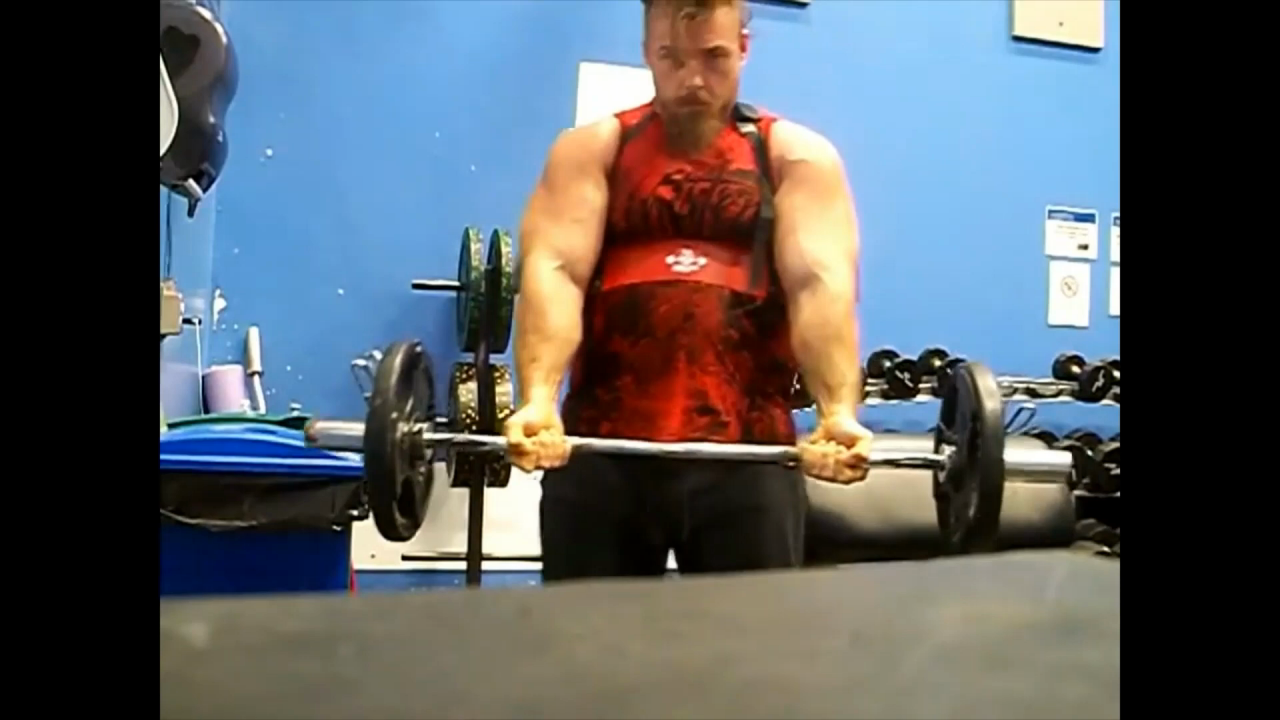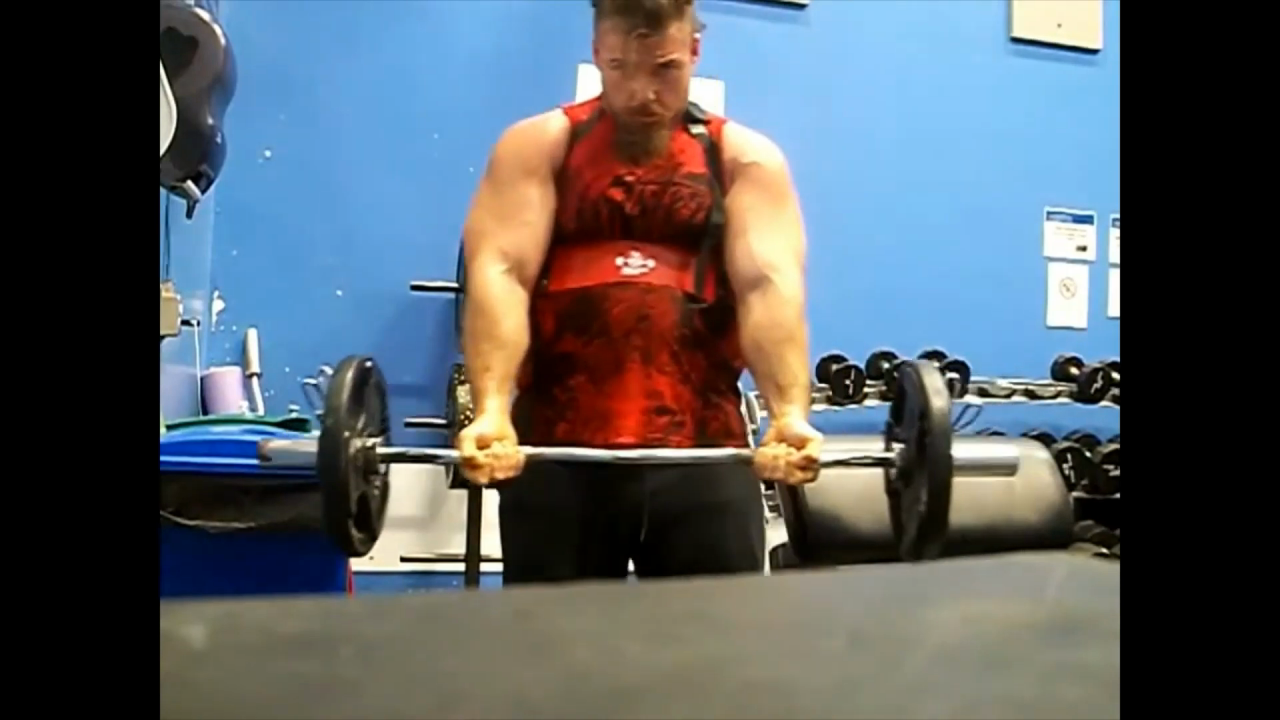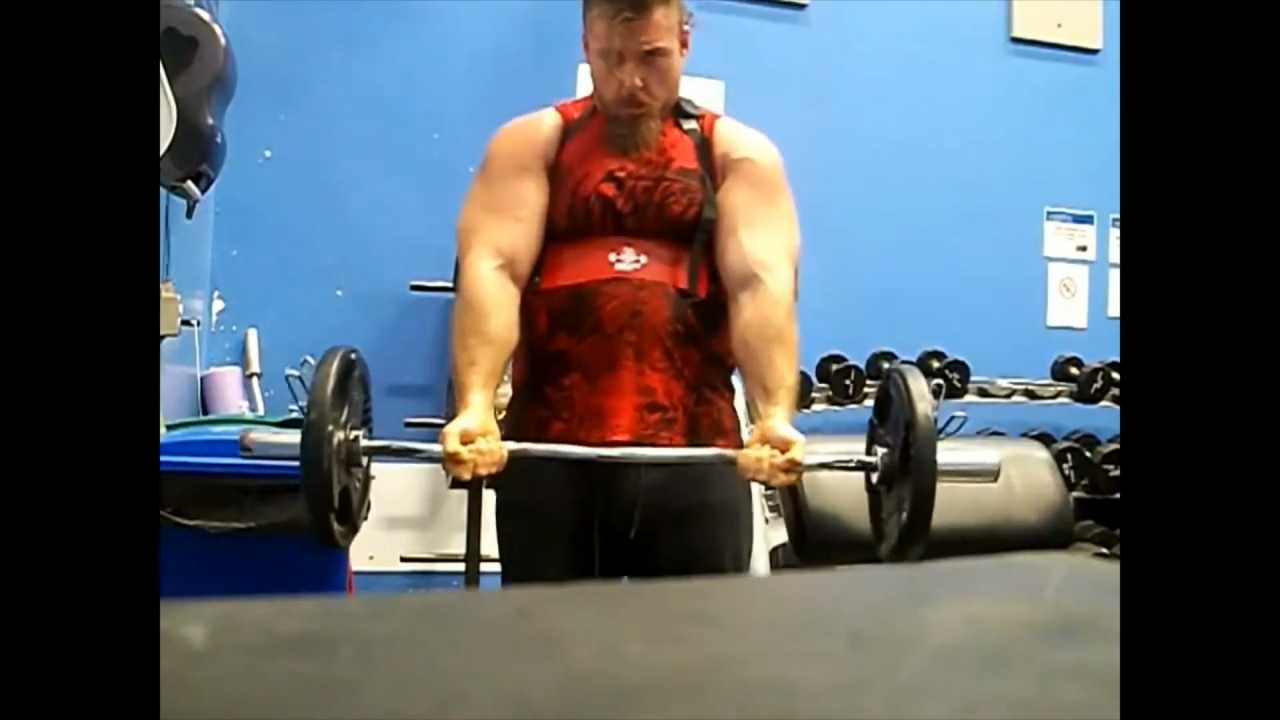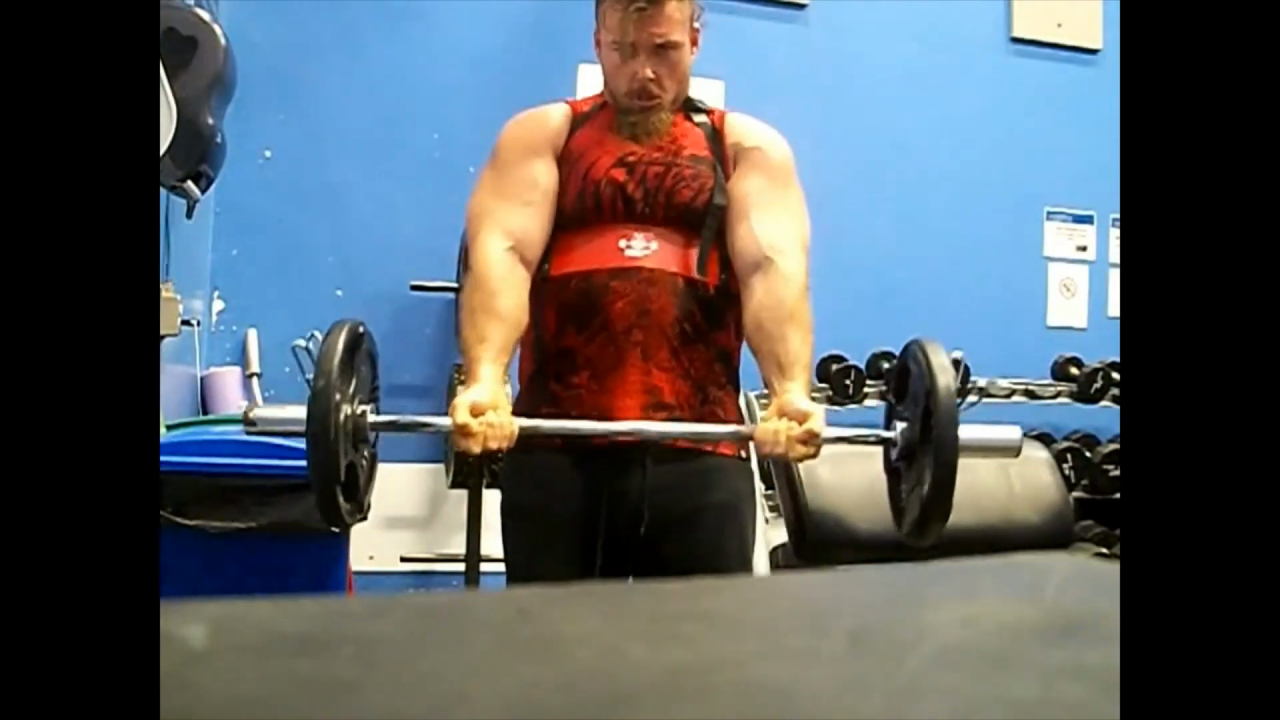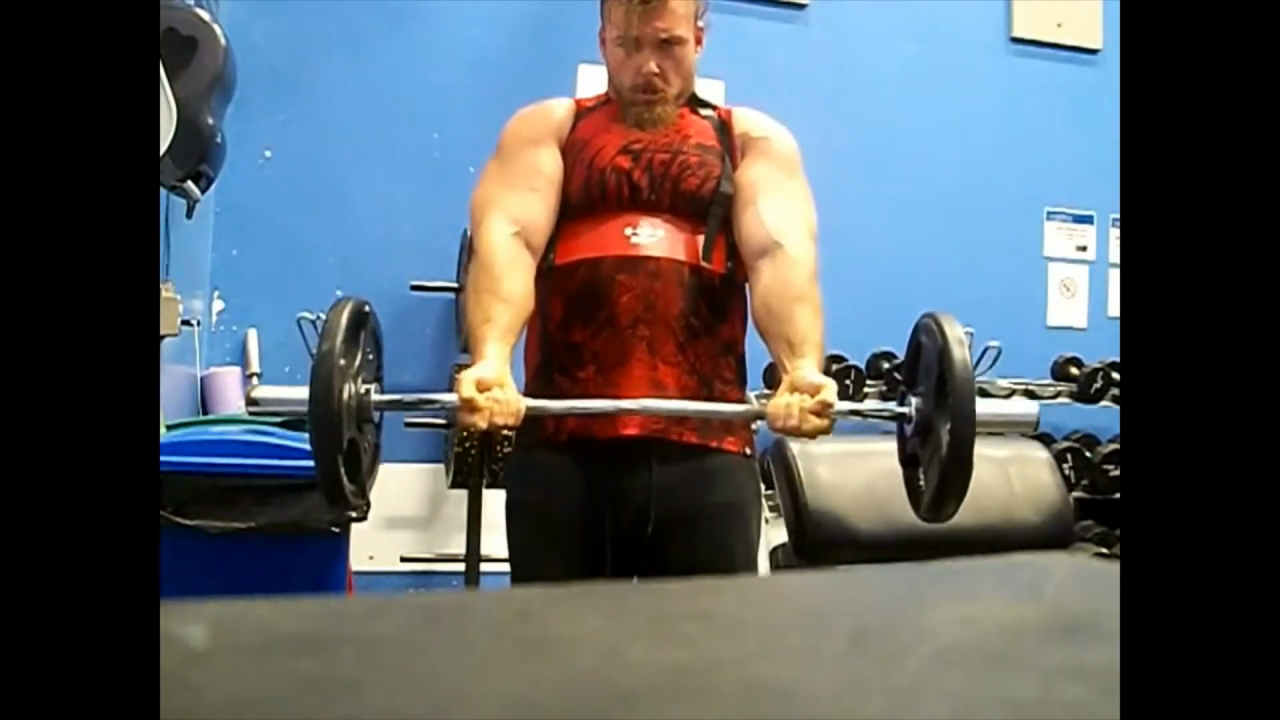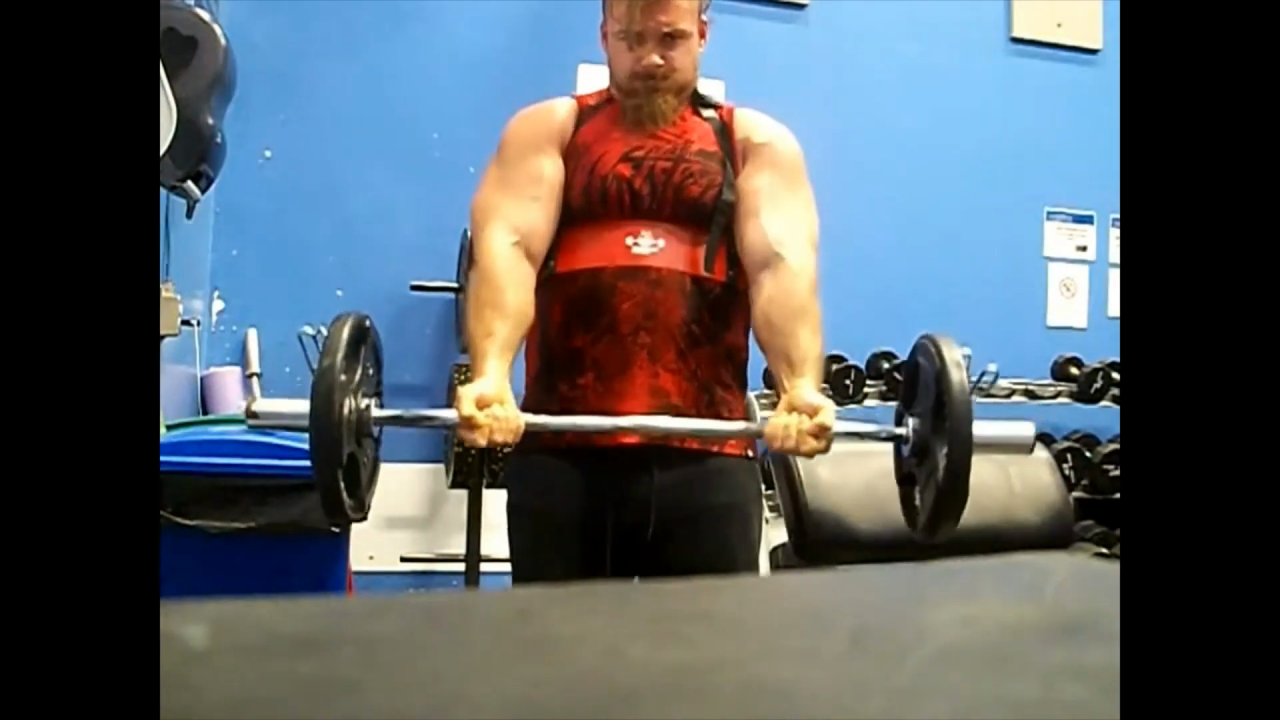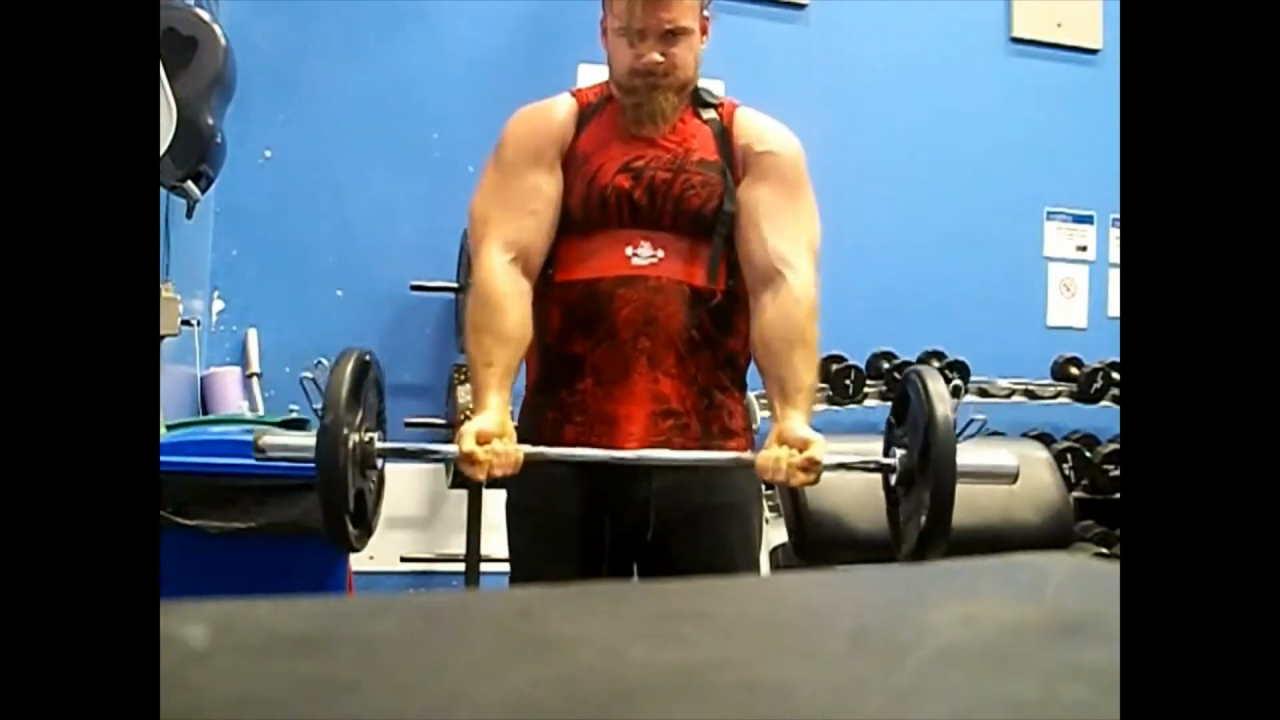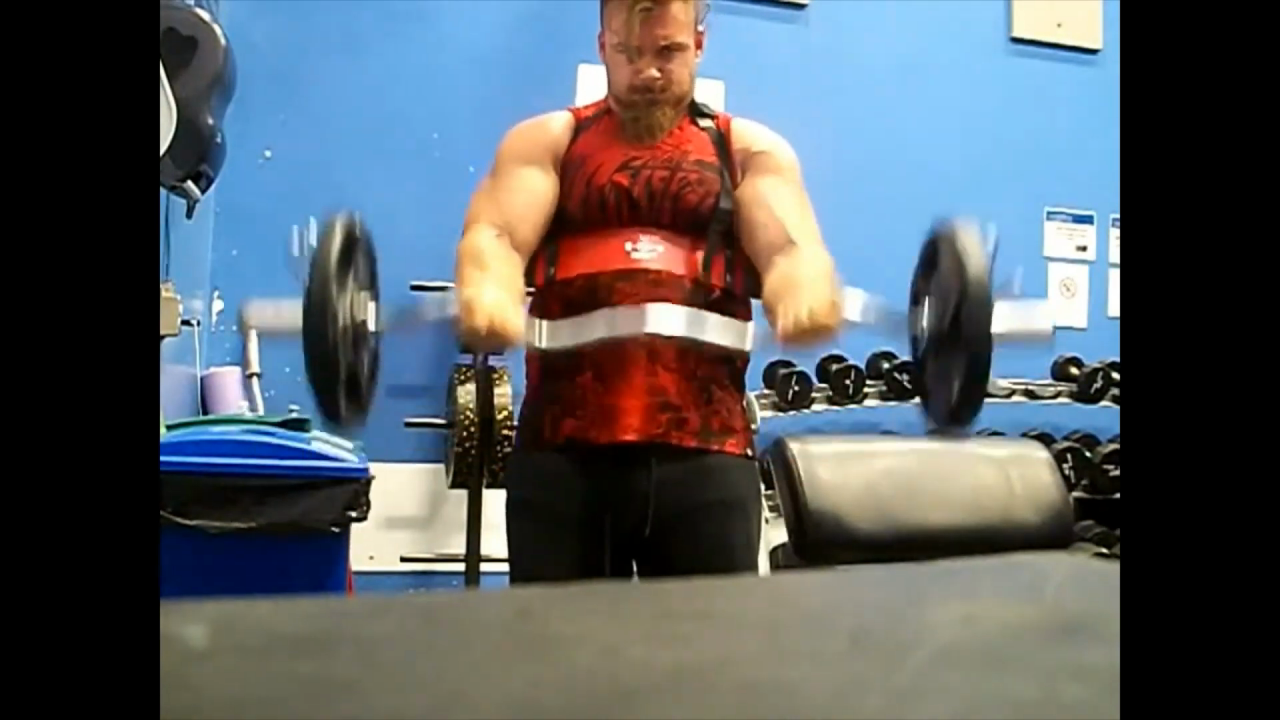
dt=0.3s
person 1, frame 1
left shoulder: (797, 155)
right shoulder: (592, 149)
left elbow: (821, 284)
right elbow: (554, 272)
left wrist: (839, 412)
right wrist: (537, 400)
left hip: (746, 453)
right hip: (603, 448)
person 1, frame 2
left shoulder: (744, 157)
right shoulder: (538, 146)
left elbow: (769, 285)
right elbow: (500, 274)
left wrist: (789, 412)
right wrist: (492, 409)
left hip: (701, 452)
right hip: (556, 451)
person 1, frame 3
left shoulder: (738, 153)
right shoulder: (531, 144)
left elbow: (762, 284)
right elbow: (491, 270)
left wrist: (775, 416)
right wrist: (475, 404)
left hip: (693, 453)
right hip: (551, 448)
person 1, frame 4
left shoulder: (747, 145)
right shoulder: (541, 135)
left elbow: (773, 268)
right elbow: (502, 253)
left wrist: (791, 391)
right wrist: (485, 379)
left hip: (699, 450)
right hip: (558, 448)
person 1, frame 5
left shoulder: (752, 138)
right shoulder: (546, 128)
left elbow: (781, 253)
right elbow: (505, 240)
left wrist: (803, 368)
right wrist: (490, 358)
left hip: (705, 446)
right hip: (563, 441)
person 1, frame 6
left shoulder: (756, 141)
right shoulder: (546, 129)
left elbow: (782, 264)
right elbow: (507, 250)
left wrist: (801, 388)
right wrist: (489, 375)
left hip: (706, 452)
right hip: (563, 447)
person 1, frame 7
left shoulder: (758, 143)
right shoulder: (546, 129)
left elbow: (785, 280)
right elbow: (502, 263)
left wrist: (793, 418)
right wrist: (491, 407)
left hip: (706, 451)
right hip: (563, 447)
person 1, frame 8
left shoulder: (750, 149)
right shoulder: (547, 141)
left elbow: (791, 250)
right elbow: (494, 236)
left wrist: (808, 294)
right wrist: (488, 292)
left hip: (705, 447)
right hip: (564, 446)
